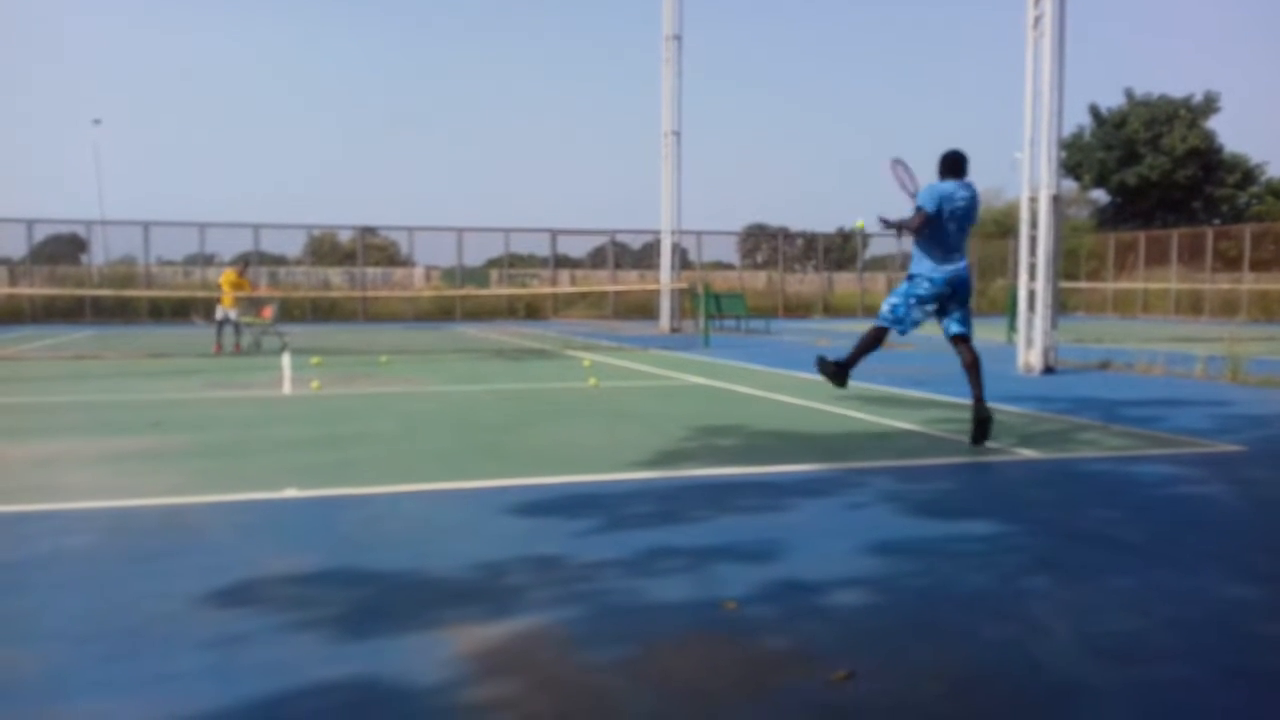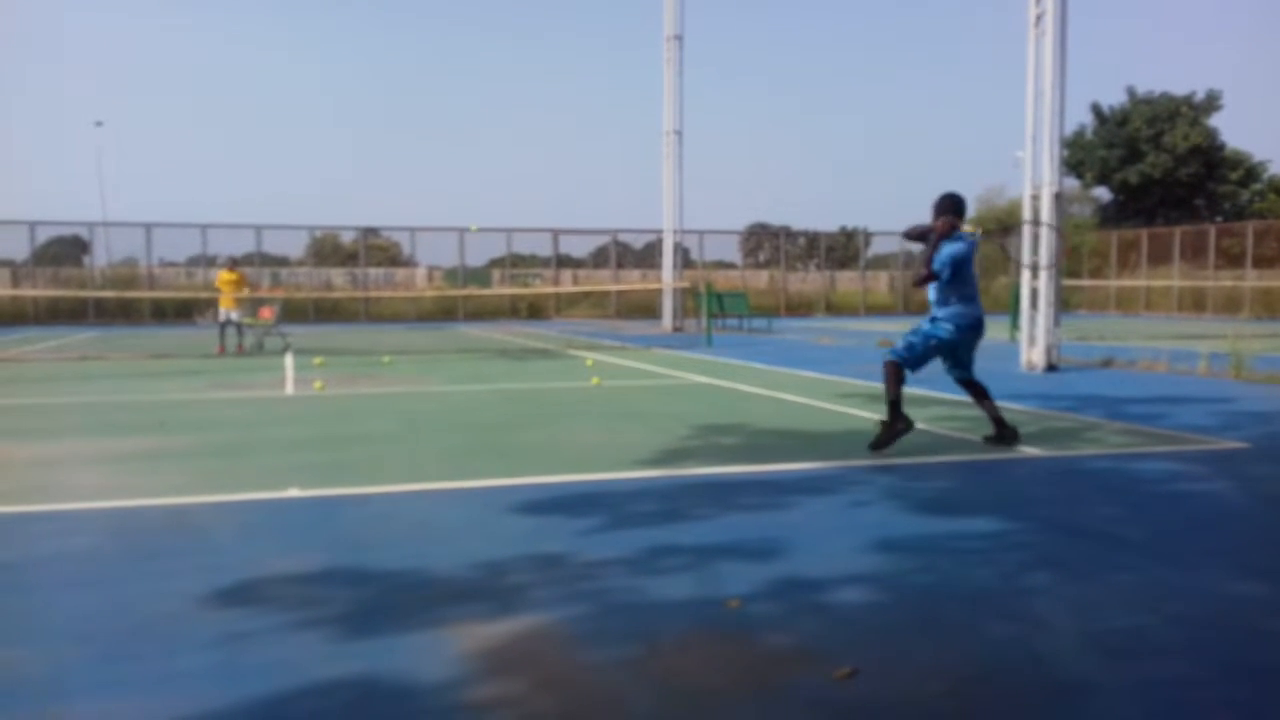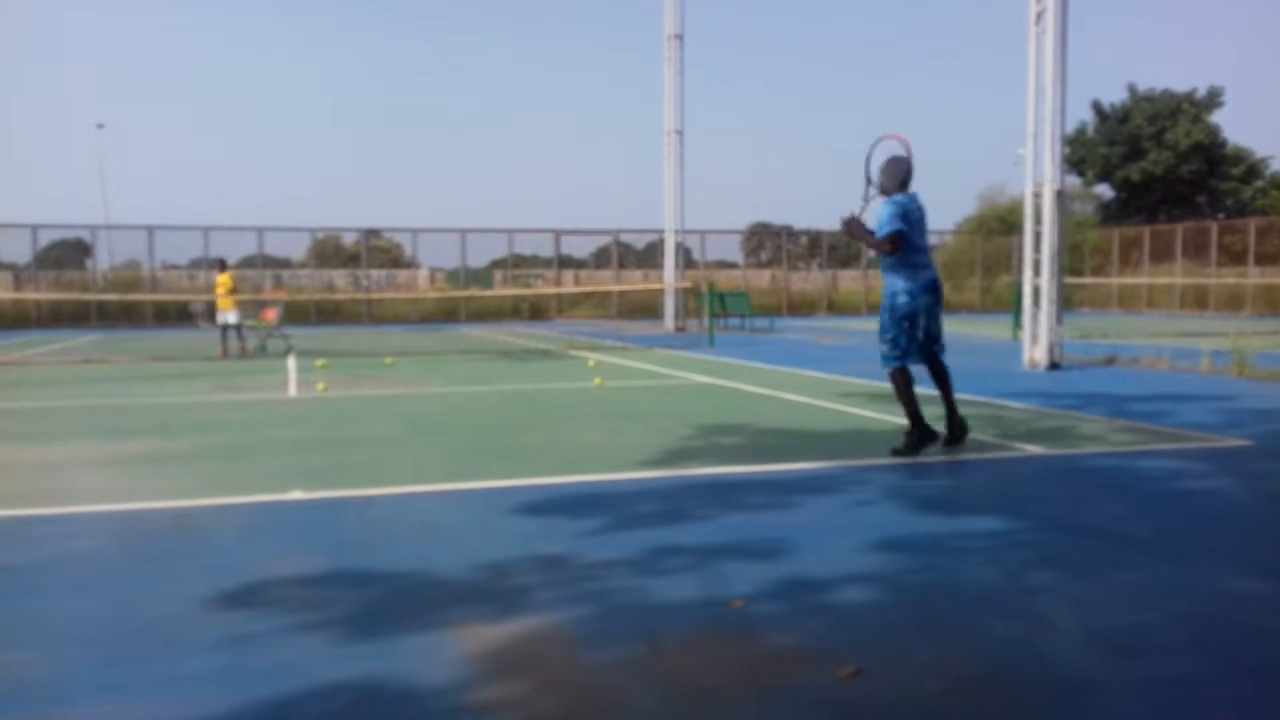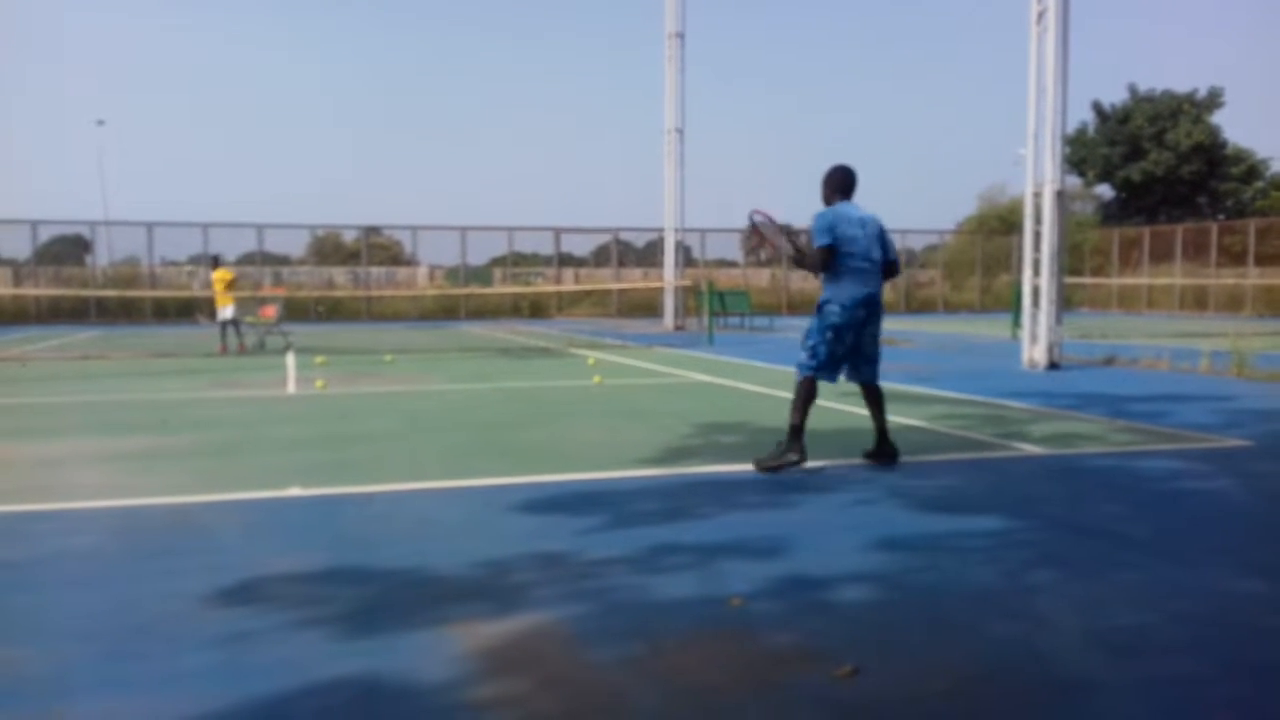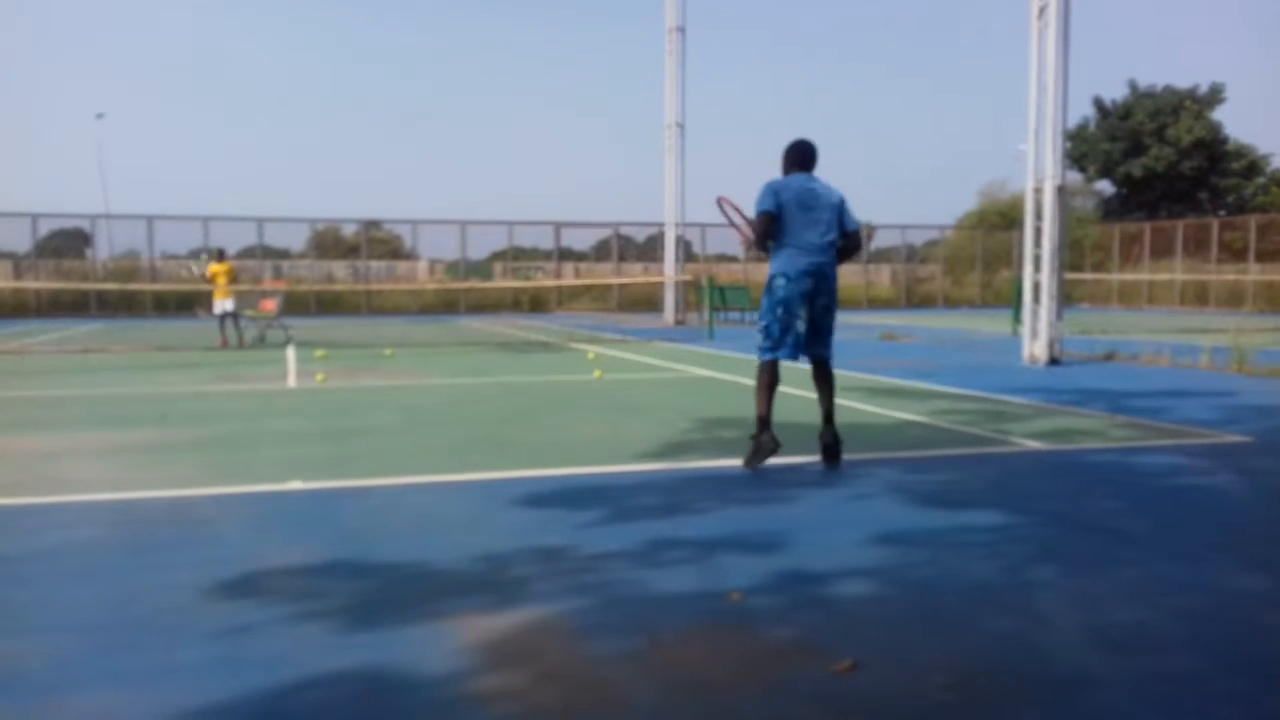
dt=0.3s
person 1, frame 1
left shoulder: (935, 192)
right shoulder: (971, 194)
left elbow: (918, 226)
left wrist: (896, 223)
left hip: (929, 279)
right hip: (959, 278)
left knee: (884, 323)
right knee: (962, 342)
left ankle: (842, 369)
right ankle: (979, 408)
person 1, frame 2
left shoulder: (958, 248)
right shoulder: (949, 238)
left elbow: (920, 279)
right elbow: (913, 233)
left wrist: (935, 242)
right wrist: (935, 231)
left hip: (951, 321)
right hip: (968, 321)
left knee: (894, 361)
right knee: (964, 378)
left ankle: (895, 419)
right ankle: (1003, 428)
person 1, frame 3
left shoulder: (893, 206)
right shoulder: (912, 203)
left elbow: (891, 246)
left wrist: (860, 234)
right wrist: (861, 230)
left hip: (906, 291)
right hip: (927, 286)
left knee: (895, 362)
right knee: (932, 355)
left ankle: (919, 429)
right ankle: (952, 419)
person 1, frame 4
left shoulder: (826, 218)
right shoulder: (872, 221)
left elbow: (822, 263)
right elbow: (892, 268)
left wrist: (804, 261)
left hip: (840, 305)
right hip: (871, 304)
left knee: (809, 373)
right knee: (865, 377)
left ankle: (793, 443)
right ankle: (883, 443)
person 1, frame 5
left shoulder: (775, 188)
right shoulder: (833, 195)
left elbow: (761, 231)
right elbow: (854, 243)
left wrist: (764, 245)
left hip: (787, 276)
right hip: (824, 277)
left knee: (770, 355)
right knee: (820, 357)
left ankle: (763, 432)
right ankle: (828, 428)
